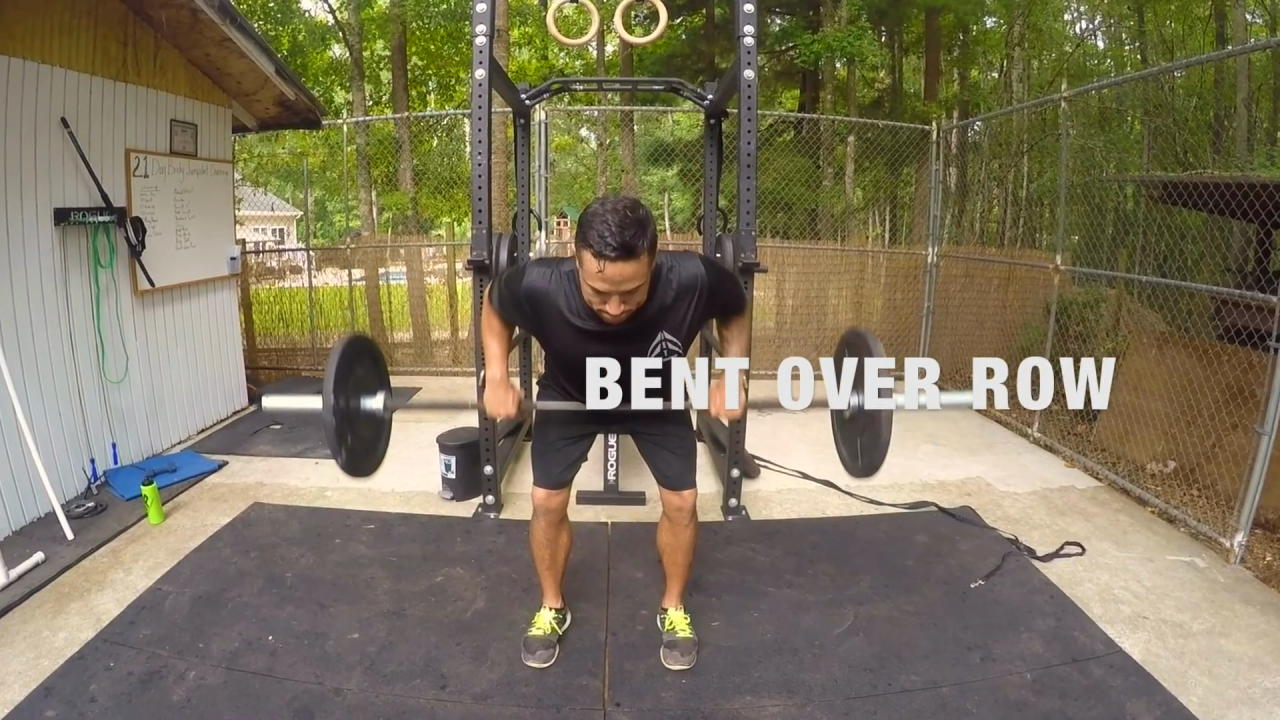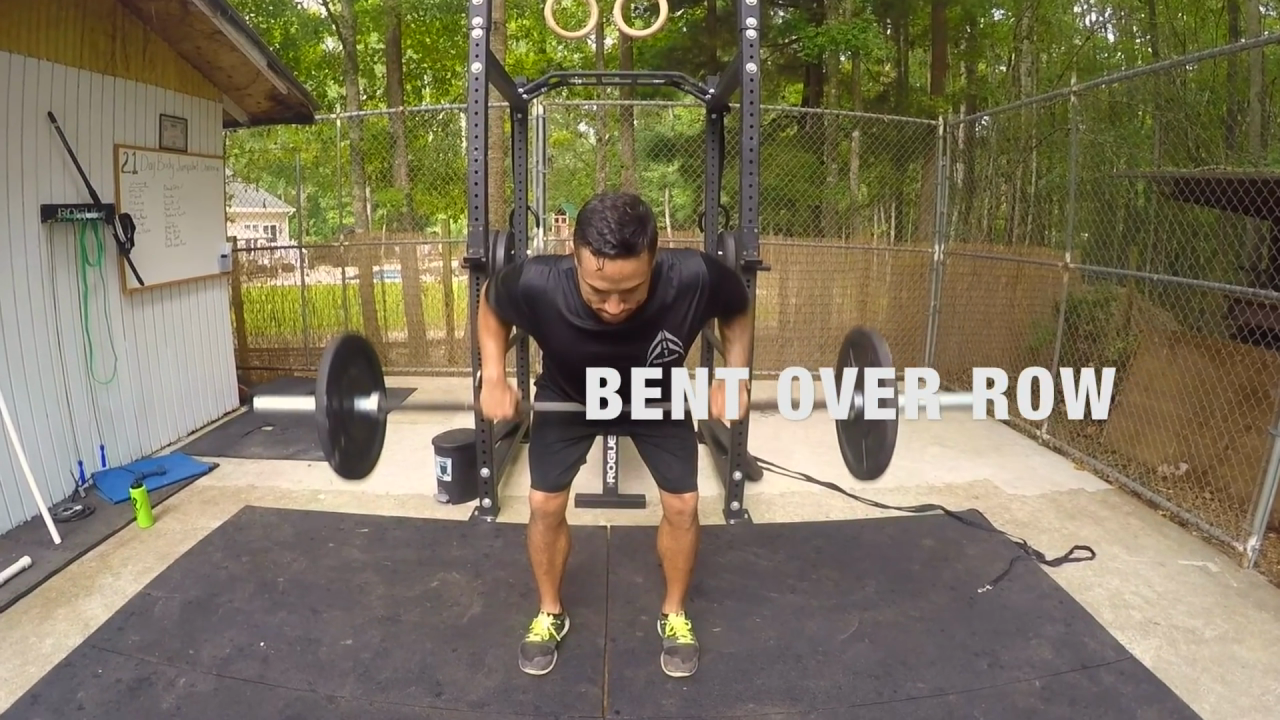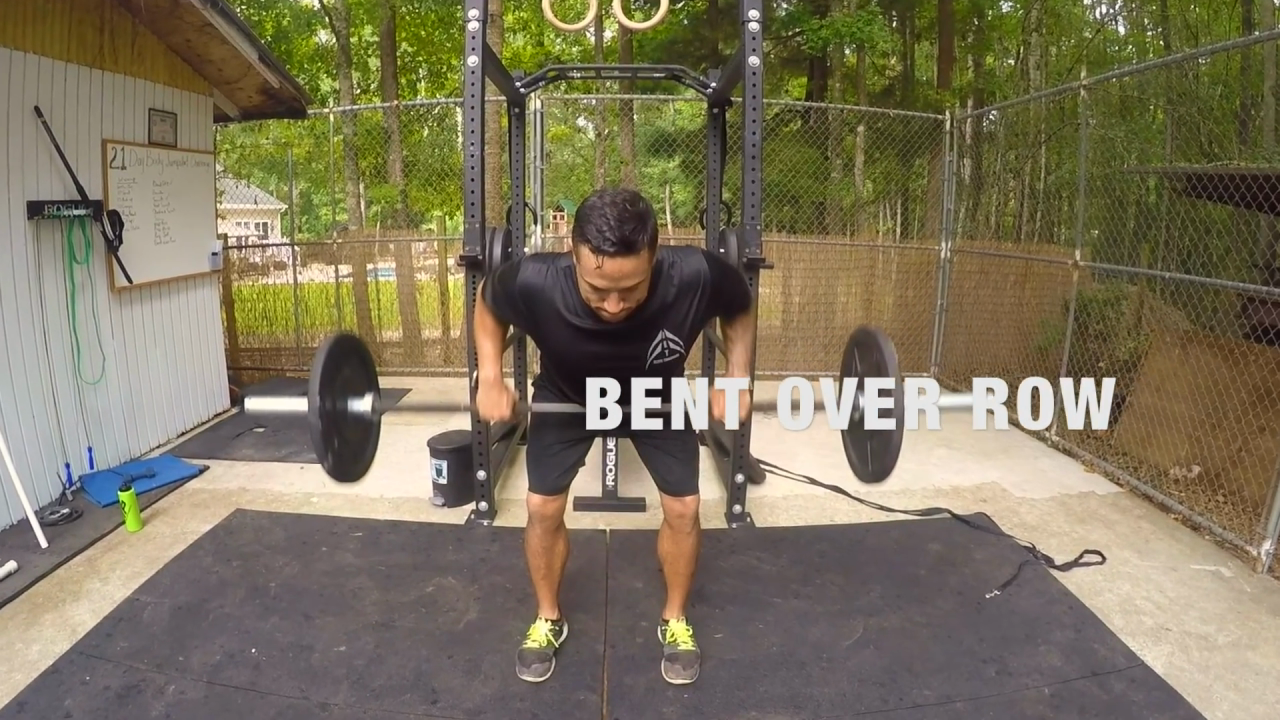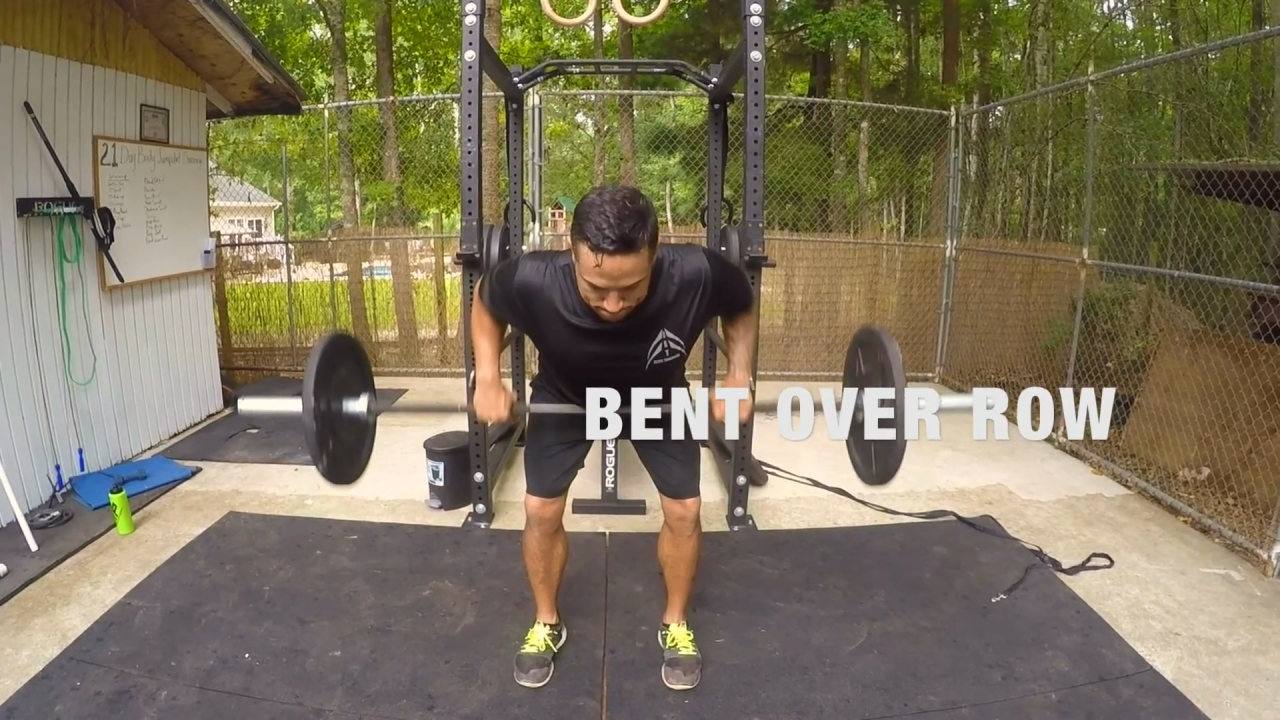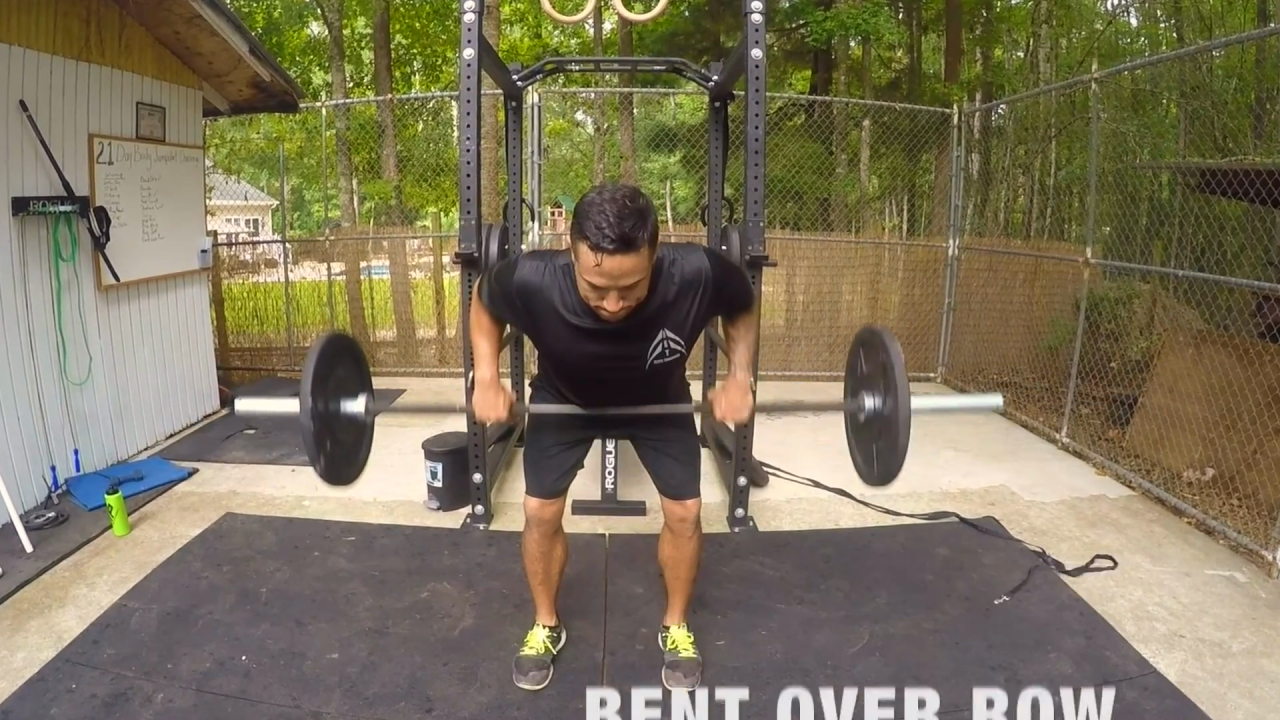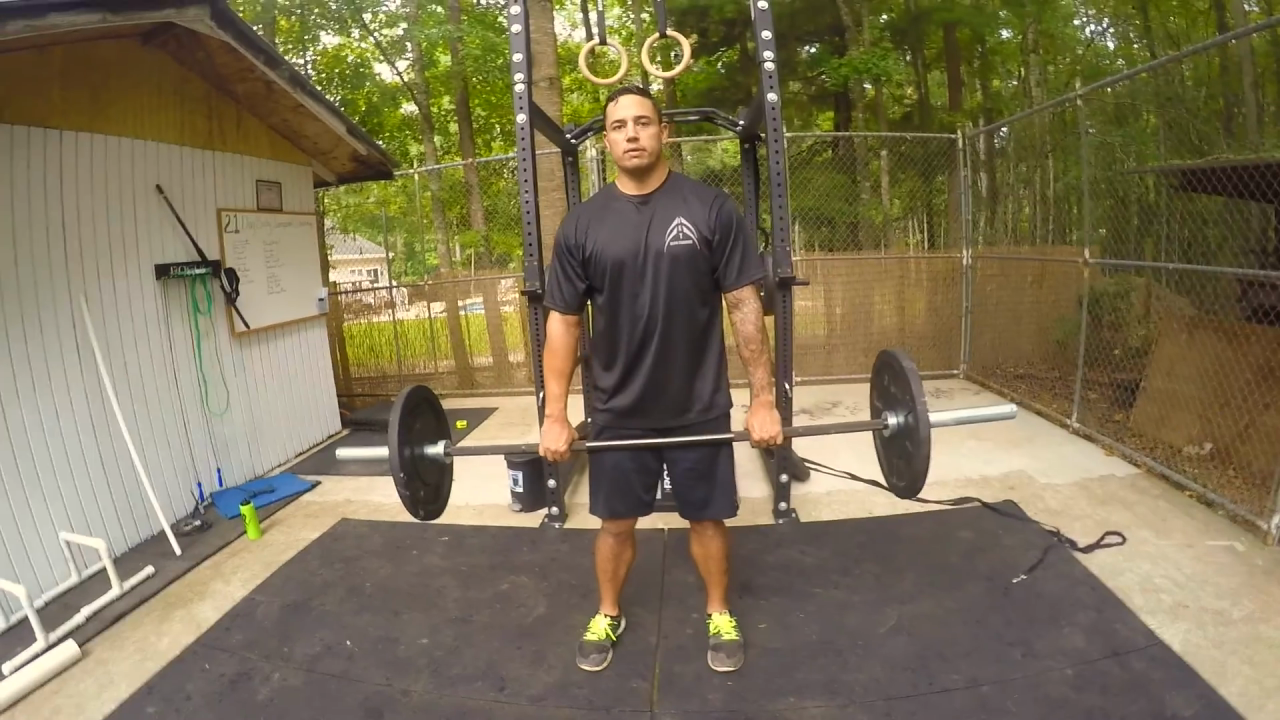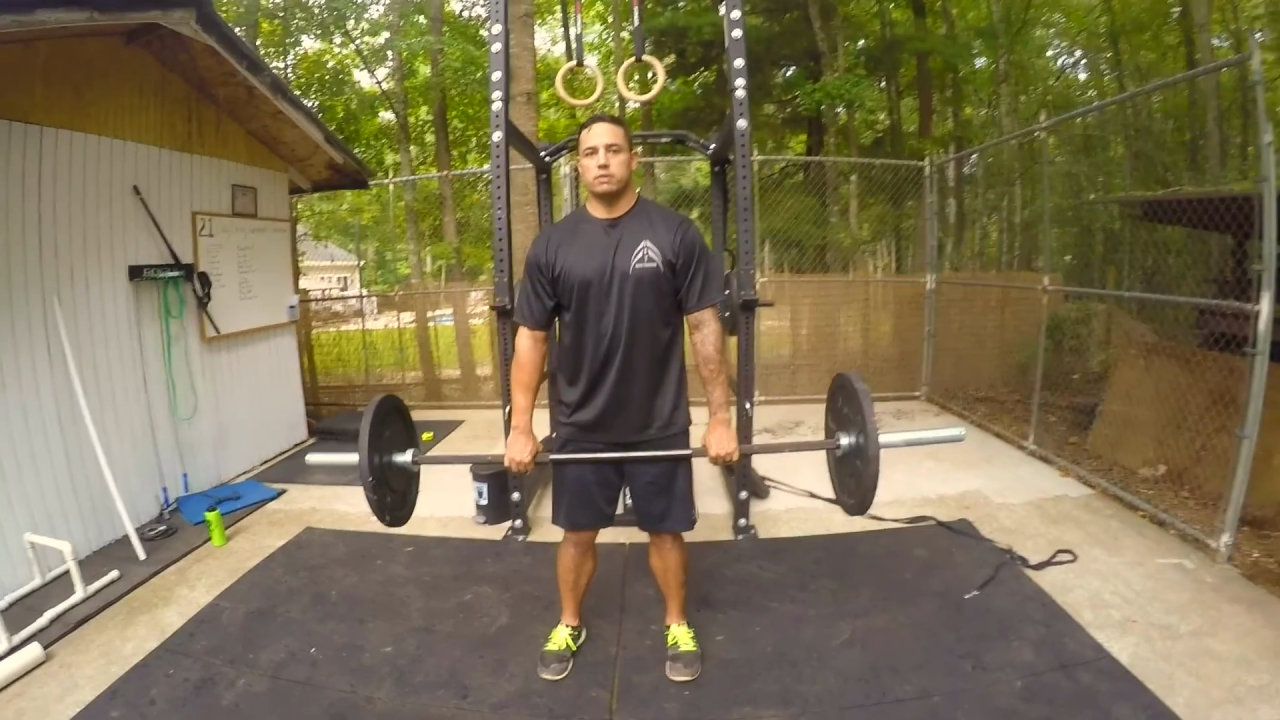
dt=0.4s
person 1, frame 1
left shoulder: (694, 279)
right shoulder: (538, 285)
left elbow: (735, 310)
right elbow: (494, 305)
left wrist: (732, 378)
right wrist: (497, 377)
left hip: (657, 397)
right hip: (568, 396)
left knee: (681, 501)
right knee: (547, 500)
left ankle: (673, 609)
right ankle: (552, 608)
person 1, frame 2
left shoulder: (695, 277)
right shoulder: (536, 283)
left elbow: (738, 309)
right elbow: (490, 303)
left wrist: (734, 378)
right wrist: (493, 378)
left hip: (658, 398)
right hip: (567, 397)
left knee: (682, 504)
right knee: (544, 503)
left ankle: (674, 614)
right ankle: (550, 613)
person 1, frame 3
left shoulder: (696, 275)
right shoulder: (534, 281)
left elbow: (740, 307)
right elbow: (487, 302)
left wrist: (736, 379)
right wrist: (490, 378)
left hip: (658, 398)
right hip: (565, 397)
left knee: (683, 507)
right knee: (542, 506)
left ankle: (675, 620)
right ankle: (547, 619)
person 1, frame 4
left shoulder: (697, 274)
right shoulder: (531, 280)
left elbow: (742, 307)
right elbow: (484, 301)
left wrist: (738, 378)
right wrist: (487, 378)
left hip: (659, 397)
right hip: (563, 398)
left knee: (684, 510)
right knee: (541, 508)
left ankle: (675, 625)
right ankle: (546, 623)
person 1, frame 5
left shoulder: (697, 273)
right shoulder: (530, 279)
left elbow: (743, 308)
right elbow: (483, 302)
left wrist: (738, 379)
right wrist: (487, 379)
left hip: (659, 401)
right hip: (564, 400)
left knee: (684, 510)
right knee: (540, 510)
left ankle: (675, 627)
right ankle: (546, 625)
person 1, frame 6
left shoulder: (711, 208)
right shoulder: (582, 223)
left elbow: (744, 305)
right elbow: (563, 321)
left wrist: (764, 399)
right wrist: (554, 415)
left hip: (699, 409)
right hip: (618, 412)
left knee: (707, 518)
right knee: (615, 523)
left ankle: (719, 614)
right ankle: (608, 615)
person 1, frame 7
left shoulder: (676, 233)
right shoulder: (552, 244)
left elbow: (704, 327)
right elbow: (531, 336)
left wrist: (720, 416)
right wrist: (520, 426)
left hip: (659, 425)
right hip: (582, 426)
left knee: (666, 530)
right knee: (577, 532)
left ankle: (677, 626)
right ankle: (569, 625)
